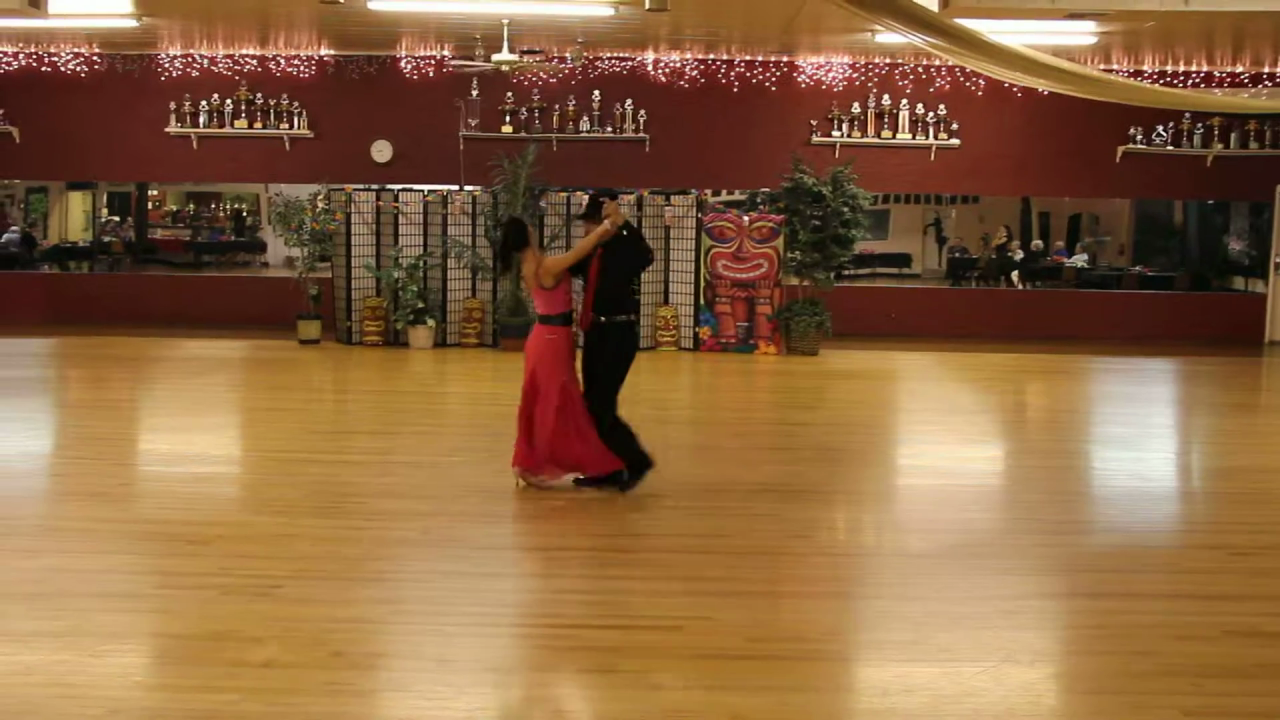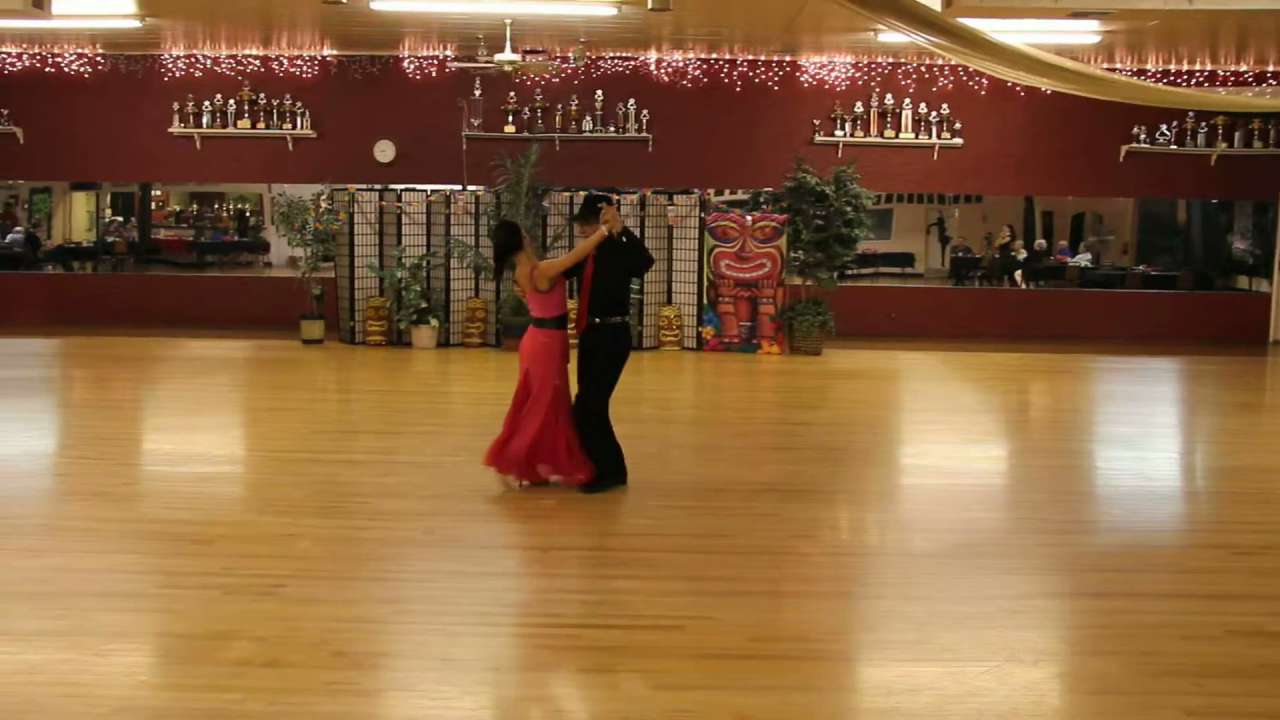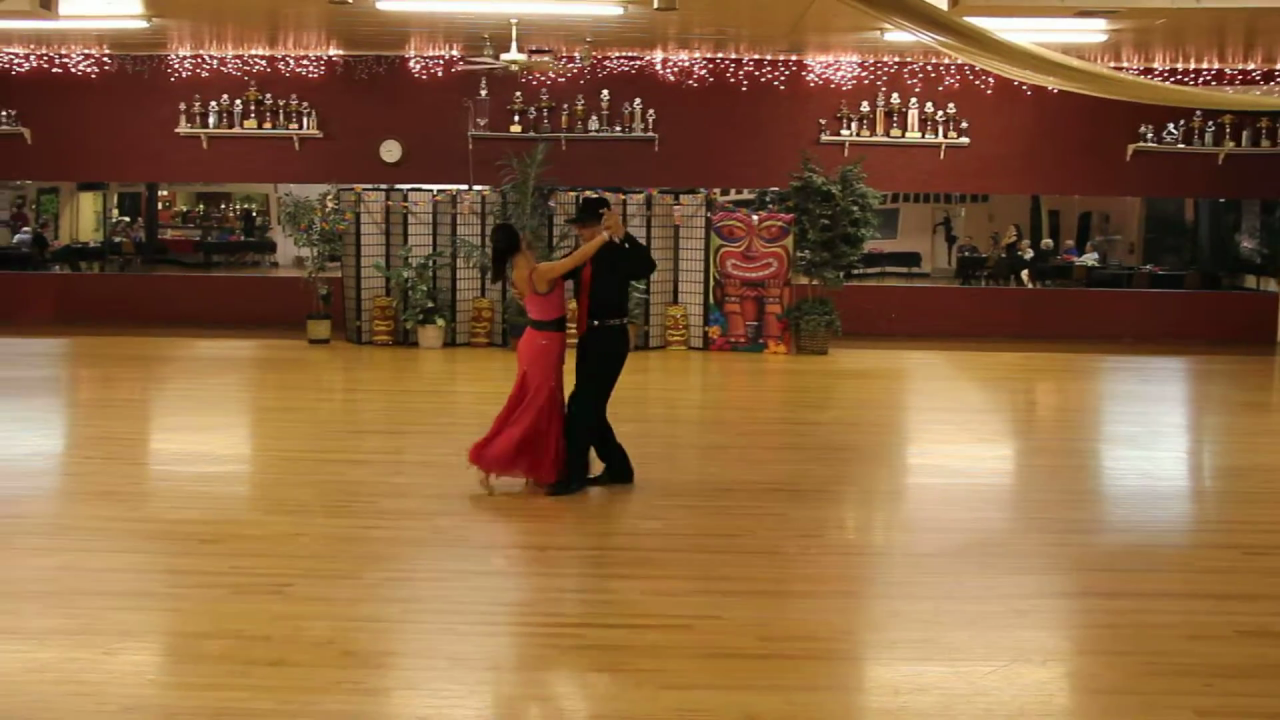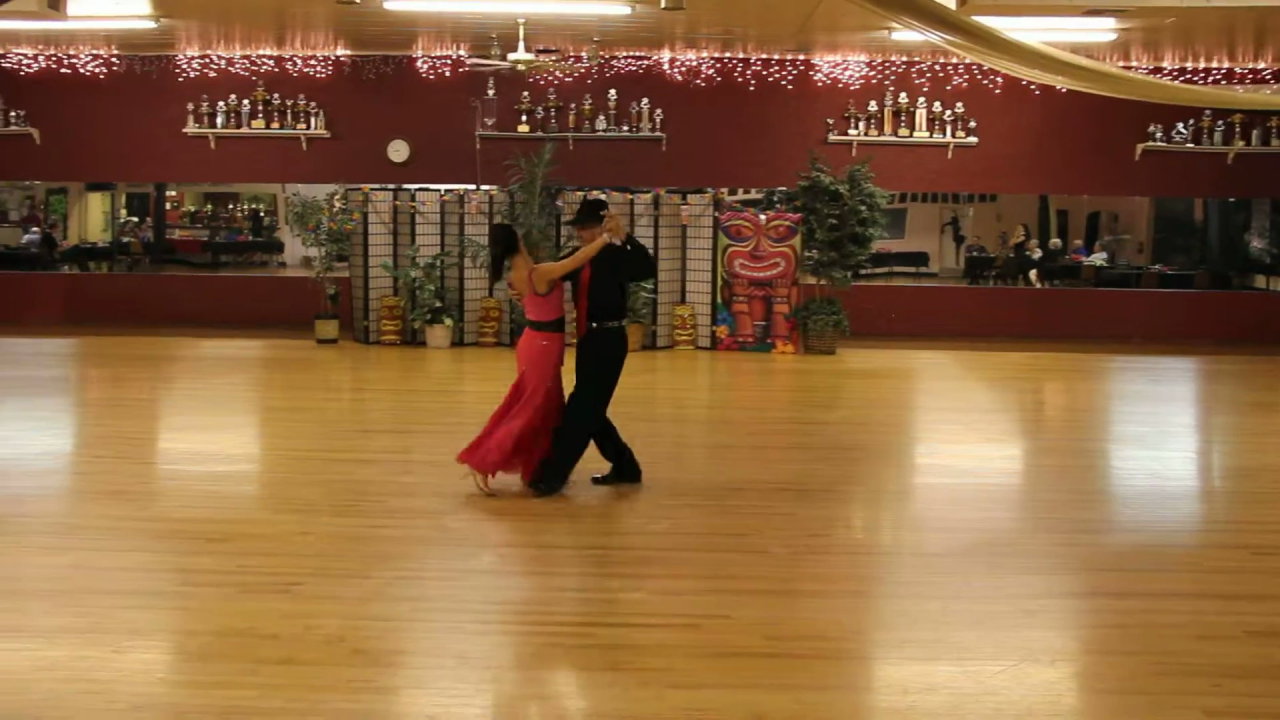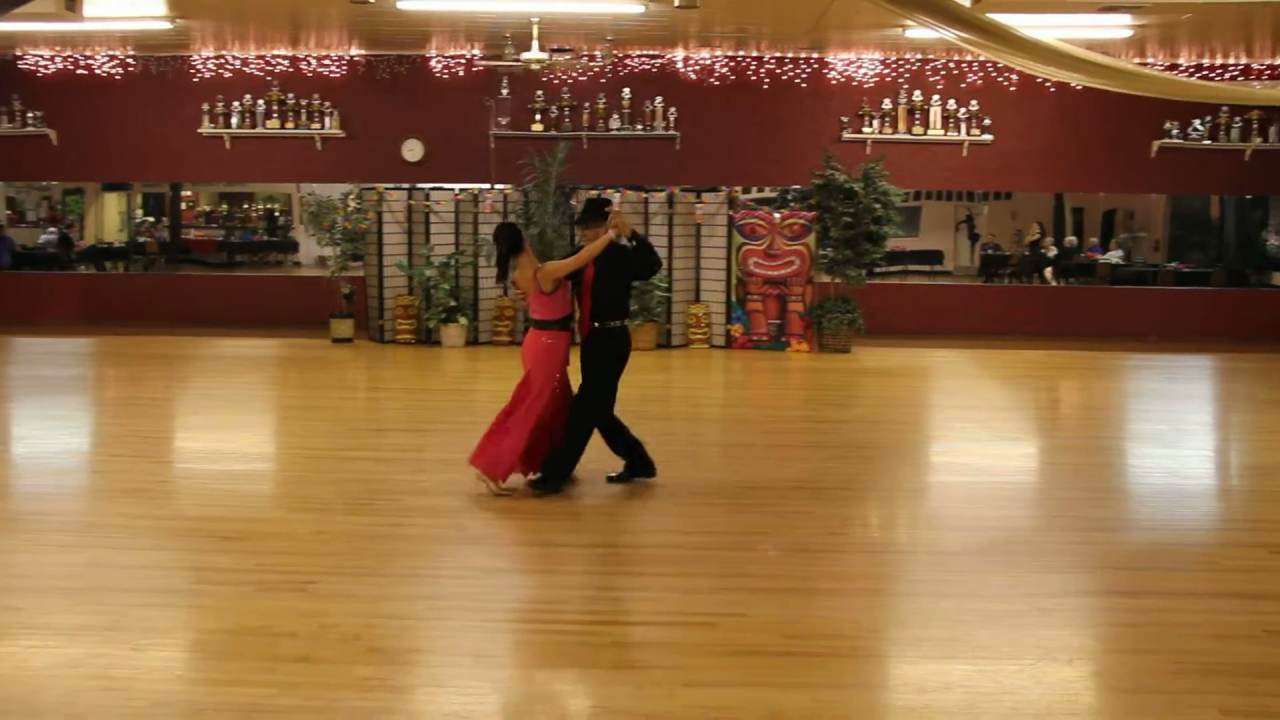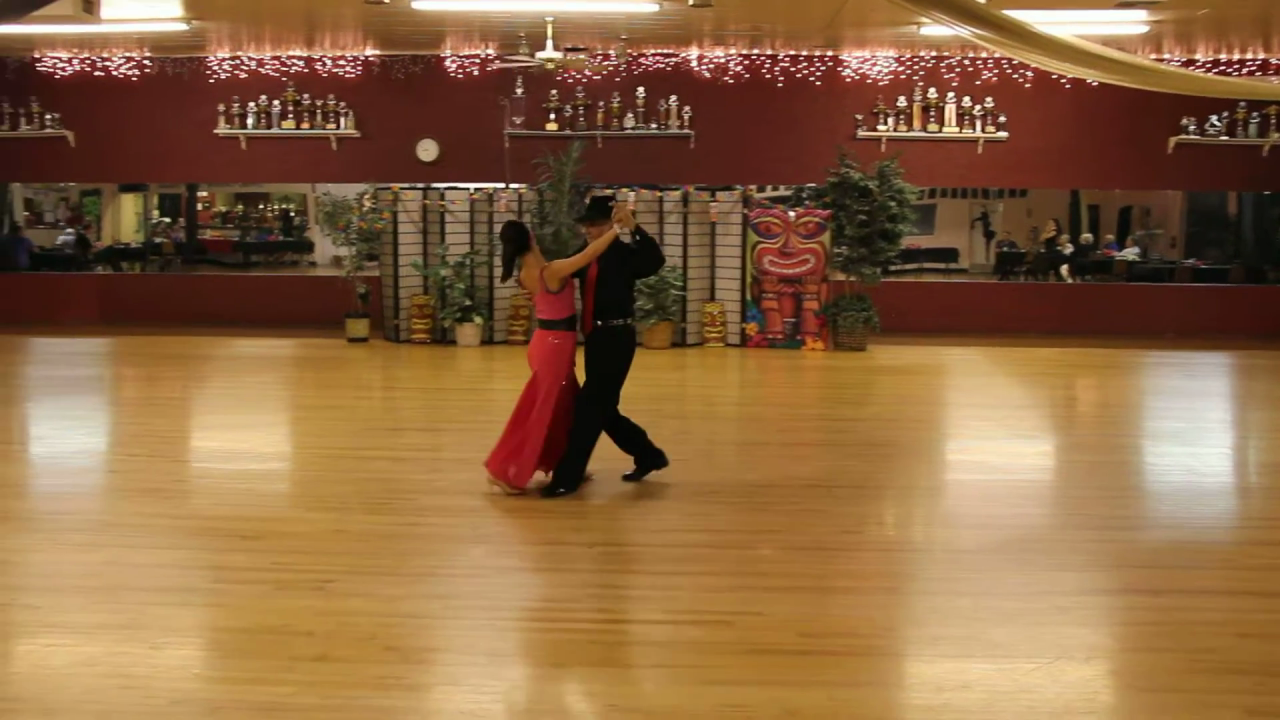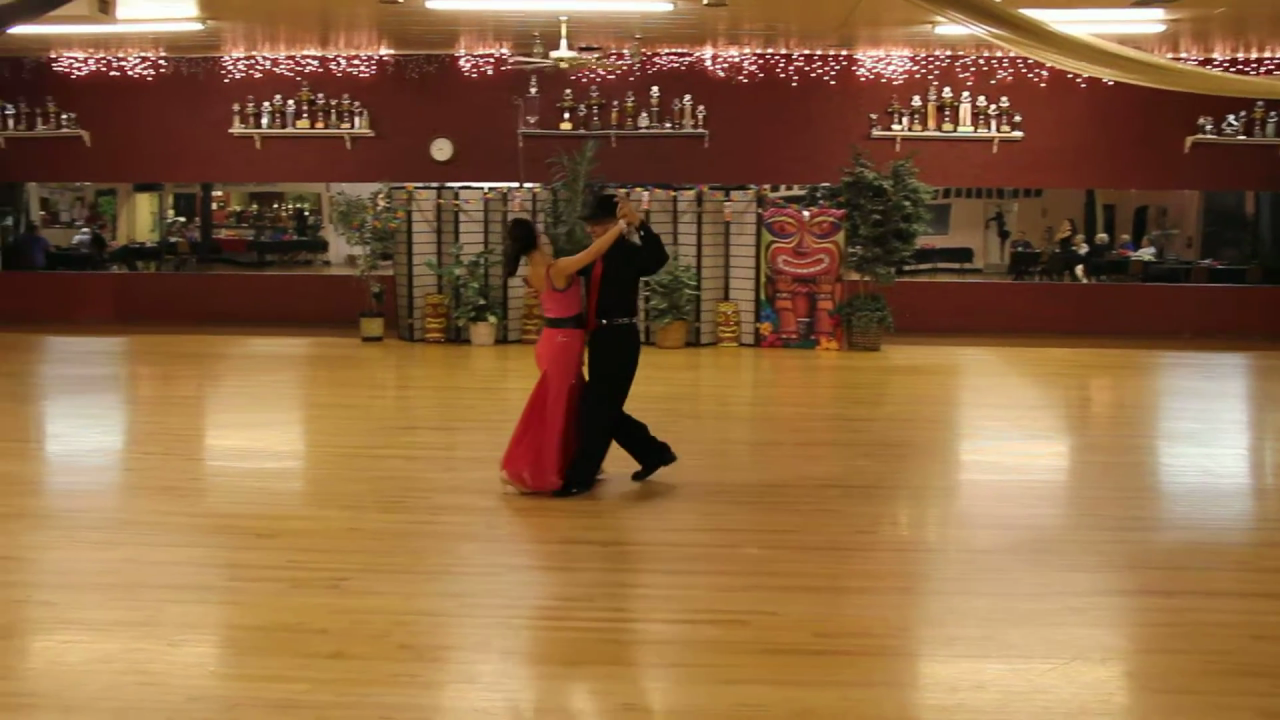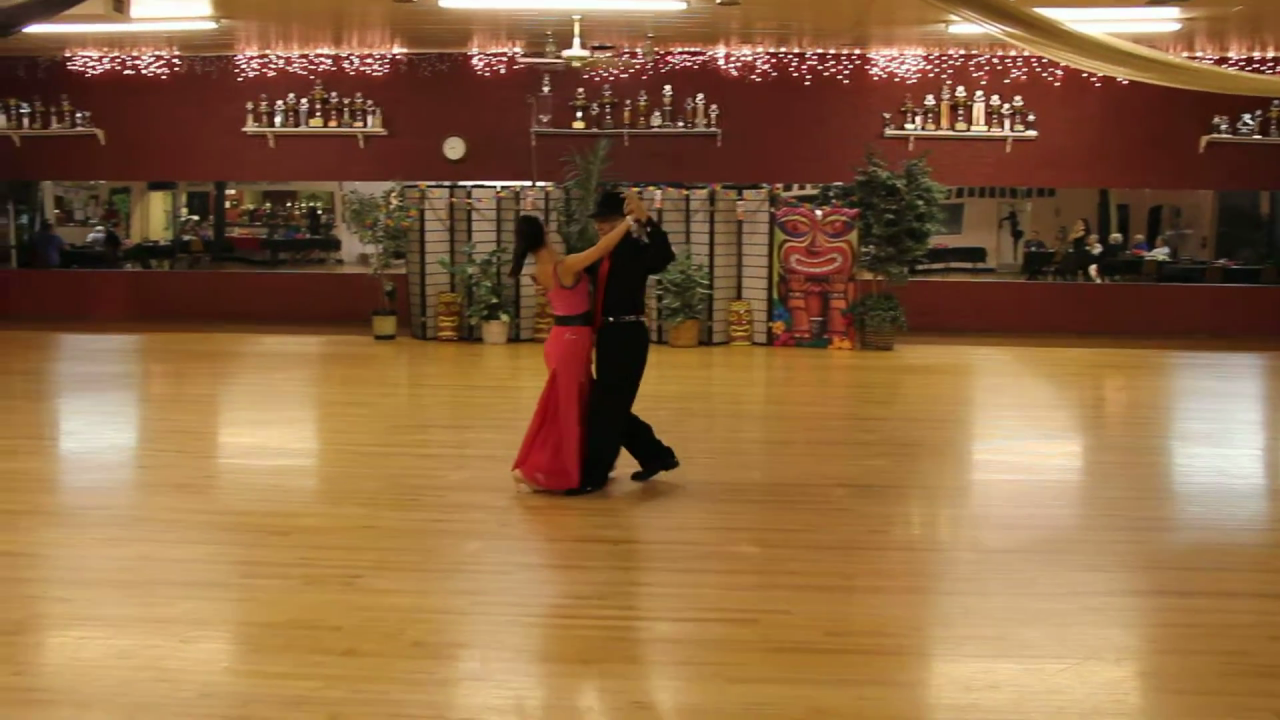
dt=0.1s
person 1, frame 1
left shoulder: (623, 249)
right shoulder: (591, 252)
left elbow: (645, 256)
left wrist: (621, 224)
left hip: (618, 333)
right hip: (596, 332)
left knee: (600, 404)
right knee: (595, 404)
left ankle: (636, 461)
person 1, frame 2
left shoulder: (618, 252)
right shoulder: (583, 254)
left elbow: (644, 262)
left wrist: (620, 230)
left hip: (612, 335)
right hip: (590, 334)
left knee: (588, 405)
right knee: (591, 406)
left ankle: (608, 470)
right ankle: (610, 470)
person 1, frame 3
left shoulder: (617, 255)
left elbow: (646, 267)
left wrist: (622, 235)
left hip: (610, 338)
right hip: (589, 337)
left knee: (582, 406)
right knee: (590, 407)
left ankle: (575, 475)
right ankle: (617, 468)
person 1, frame 4
left shoulder: (616, 257)
left elbow: (647, 268)
left wrist: (624, 237)
left hip: (609, 340)
right hip: (589, 339)
left knee: (581, 407)
right knee: (590, 408)
left ankle: (552, 474)
right ankle: (626, 466)
person 1, frame 5
left shoulder: (621, 256)
left elbow: (652, 265)
left wrist: (629, 233)
left hip: (612, 339)
right hip: (592, 339)
left knee: (585, 408)
right knee: (598, 409)
left ankle: (555, 475)
right ankle: (638, 463)
person 1, frame 6
left shoulder: (624, 254)
left elbow: (655, 261)
left wrist: (633, 227)
left hip: (615, 338)
right hip: (596, 337)
left knee: (590, 407)
right knee: (602, 408)
left ankle: (568, 477)
right ankle: (648, 456)
person 1, frame 7
left shoulder: (630, 253)
left elbow: (658, 258)
left wrist: (638, 224)
left hip: (621, 337)
right hip: (601, 336)
left knee: (597, 407)
right knee: (605, 408)
left ankle: (581, 477)
right ankle: (654, 452)
person 1, frame 8
left shoulder: (636, 250)
left elbow: (665, 255)
left wrist: (645, 219)
left hip: (628, 335)
right hip: (608, 334)
left knee: (607, 406)
right knee: (612, 405)
left ankle: (594, 475)
right ankle: (657, 455)
person 2, frame 1
left shoulder: (527, 269)
right shoulder: (546, 267)
left elbow: (575, 259)
right elbow: (581, 249)
right wrist: (608, 224)
left hip: (544, 337)
right hip: (552, 341)
left knee: (543, 406)
right knee: (557, 405)
left ankle: (527, 465)
right ankle: (534, 467)
person 2, frame 2
left shoulder: (521, 272)
right shoulder: (541, 270)
left elbow: (566, 264)
right elbow: (579, 253)
right wrist: (605, 230)
left hip: (538, 340)
right hip: (547, 343)
left knee: (536, 408)
right knee: (545, 408)
left ankle: (529, 468)
right ankle: (505, 463)
person 2, frame 3
left shoulder: (516, 276)
right shoulder: (541, 273)
left elbow: (566, 266)
right elbow: (579, 257)
right wrist: (605, 234)
left hip: (536, 342)
right hip: (544, 345)
left knee: (545, 409)
right knee: (531, 410)
left ankle: (534, 468)
right ankle: (487, 461)
person 2, frame 4
left shoulder: (515, 276)
right shoulder: (540, 273)
right elbow: (579, 259)
right wrist: (606, 236)
left hip: (534, 342)
right hip: (544, 346)
left knee: (546, 409)
right knee: (526, 411)
left ankle: (534, 467)
right ankle: (480, 463)
person 2, frame 5
left shoulder: (518, 276)
right shoulder: (545, 272)
right elbow: (584, 257)
right wrist: (612, 234)
left hip: (539, 341)
right hip: (549, 345)
left knee: (554, 406)
right knee: (528, 409)
right ankle: (490, 467)
person 2, frame 6
left shoulder: (525, 275)
right shoulder: (552, 271)
right elbow: (589, 254)
right wrist: (616, 229)
left hip: (546, 341)
right hip: (556, 345)
left knee: (564, 406)
right knee: (539, 411)
right ankle: (503, 470)
person 2, frame 7
left shoulder: (532, 274)
right shoulder: (558, 269)
right elbow: (595, 250)
right wrist: (621, 225)
left hip: (553, 340)
right hip: (564, 343)
left knee: (569, 406)
right knee: (552, 410)
right ankle: (516, 470)
person 2, frame 8
left shoulder: (539, 271)
right shoulder: (565, 266)
right elbow: (603, 247)
right wrist: (628, 221)
left hip: (563, 338)
right hip: (572, 341)
left knee: (580, 404)
right knee: (564, 408)
left ankle: (580, 466)
right ankle: (532, 470)
